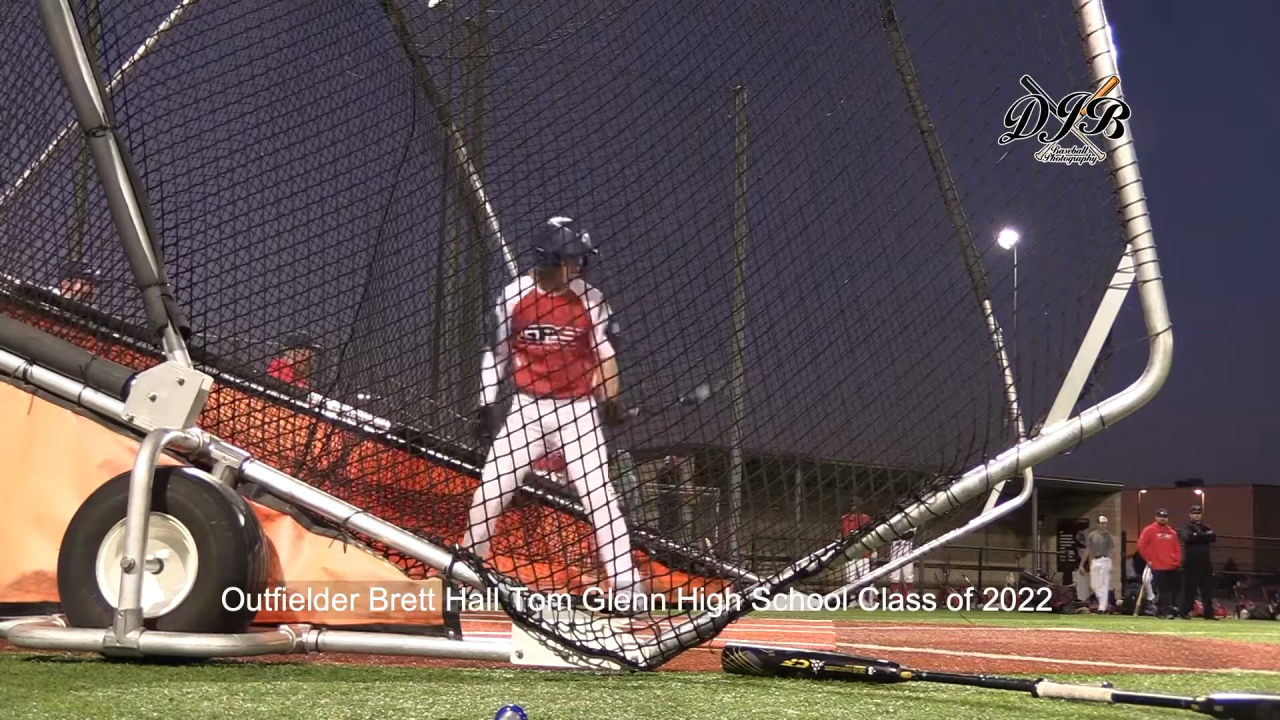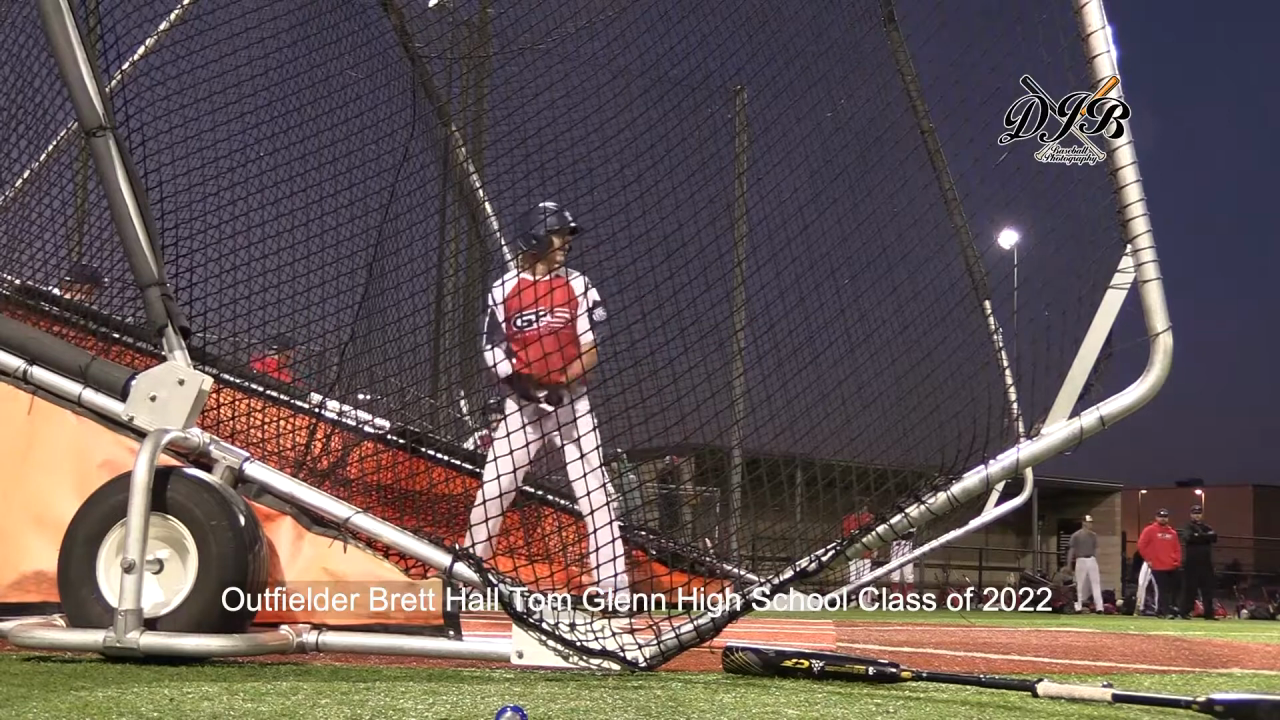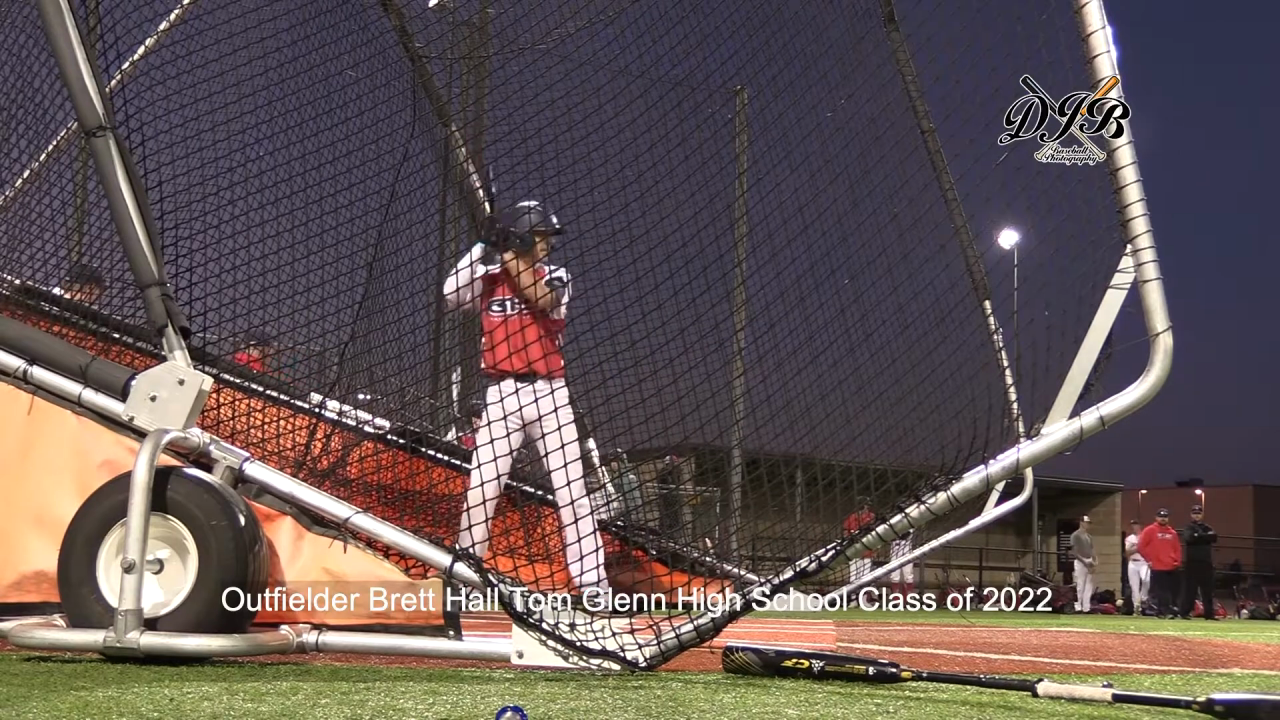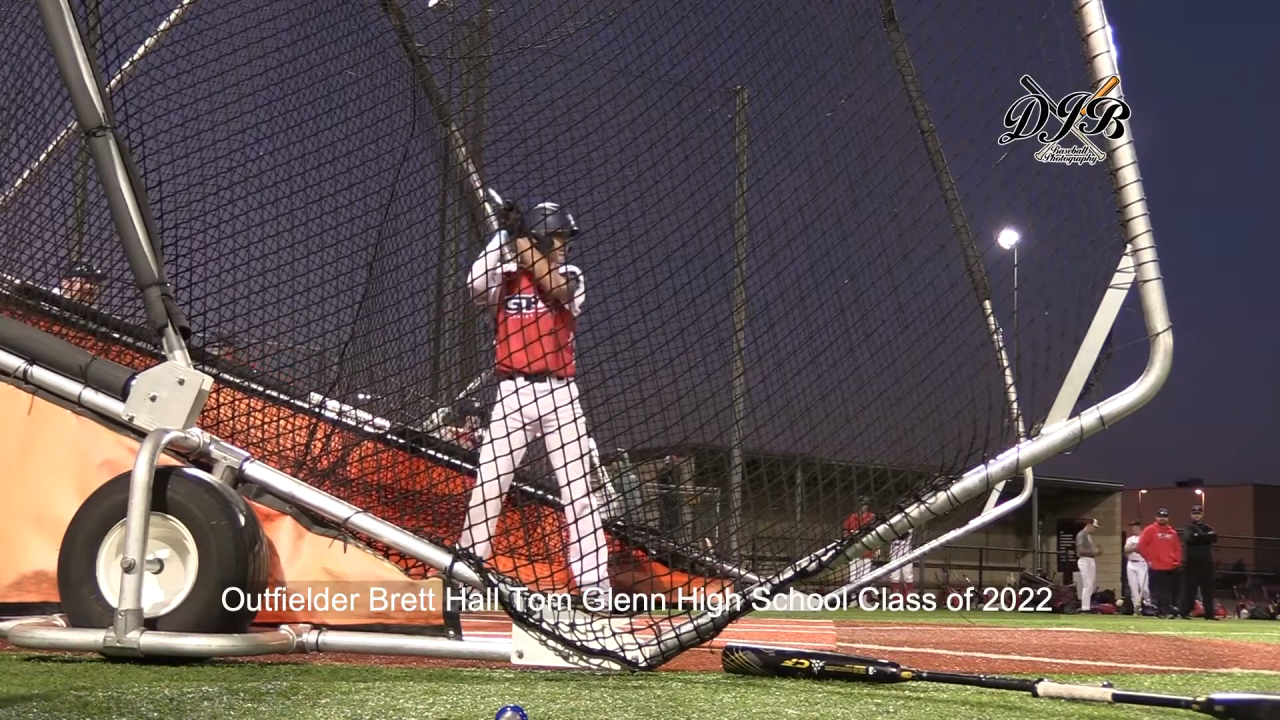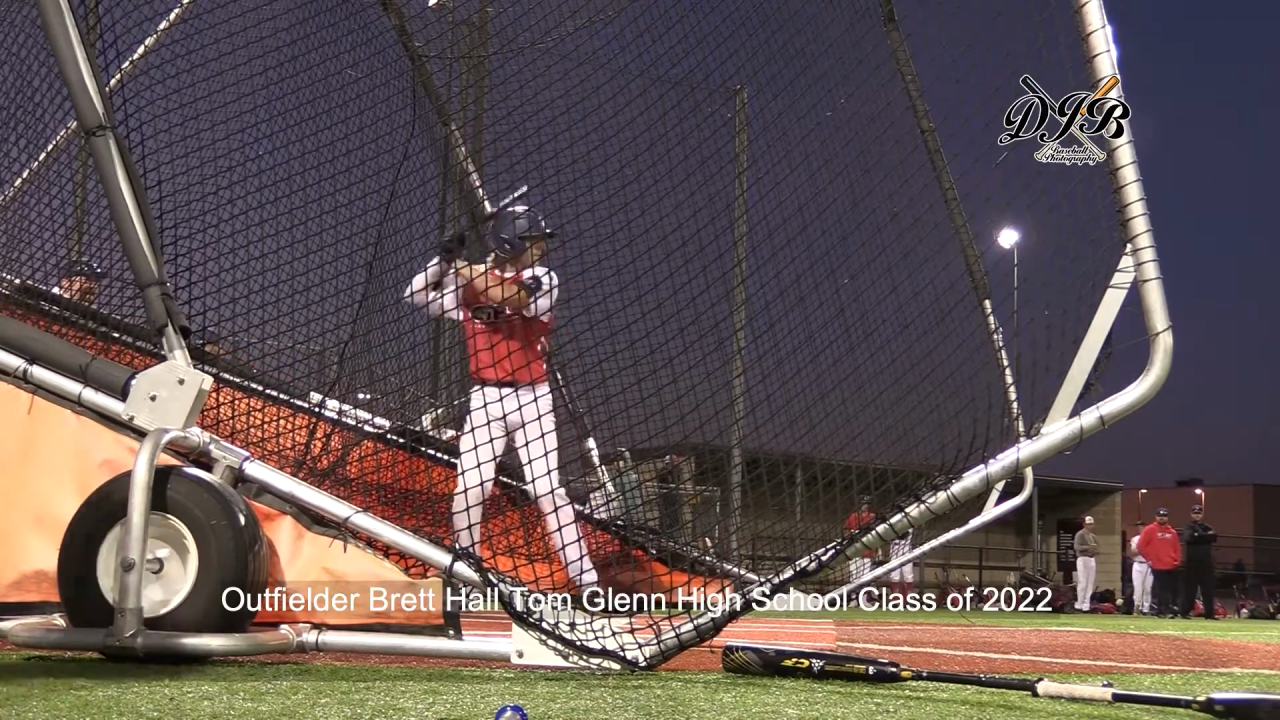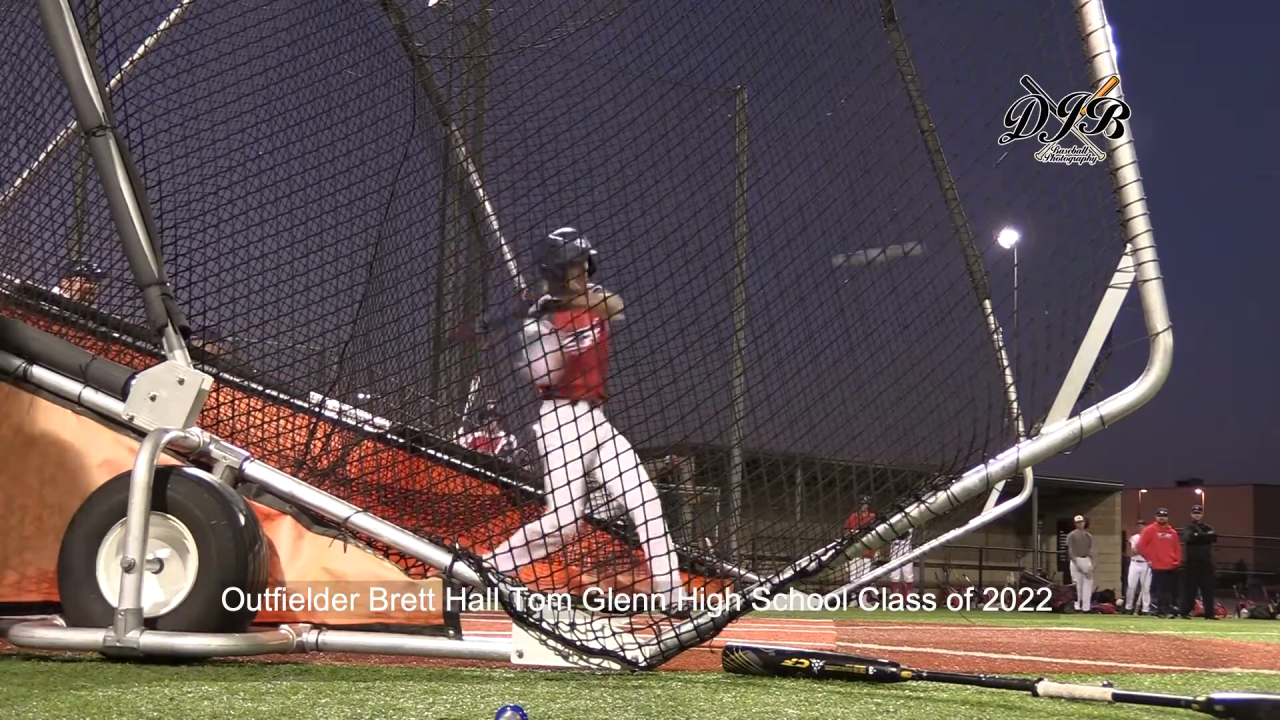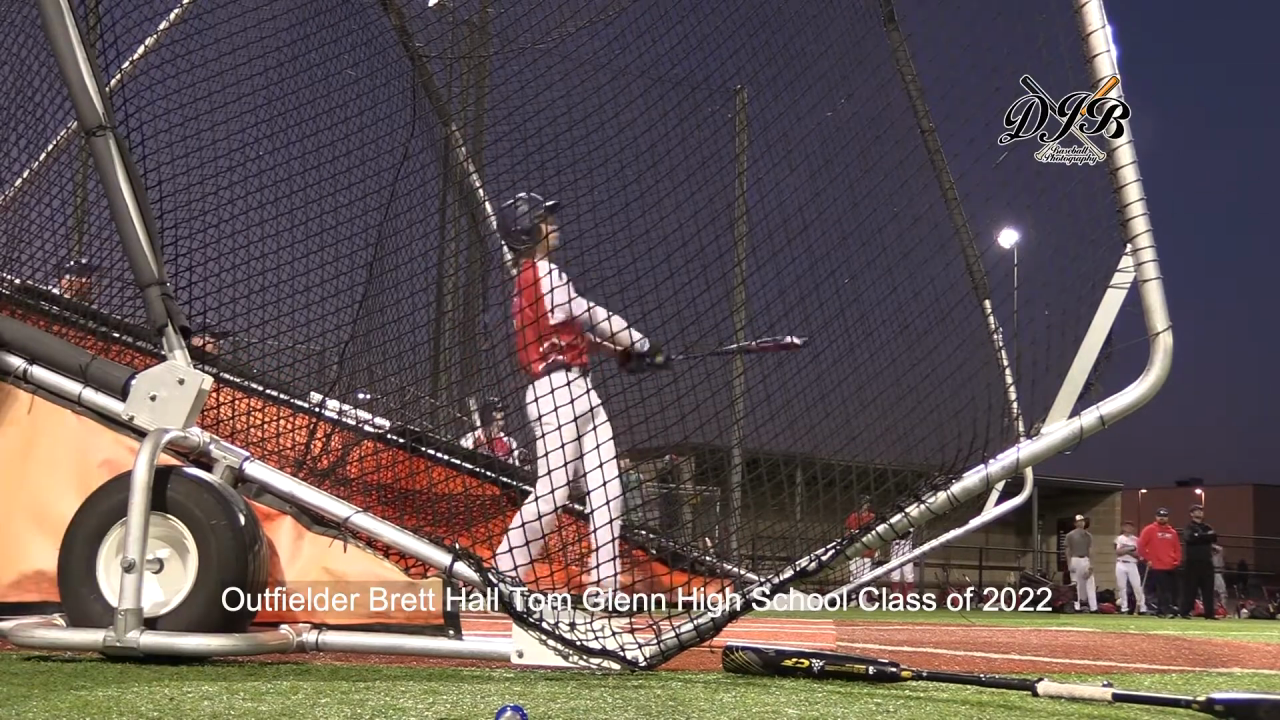
dt=0.7s
person 1, frame 1
left shoulder: (589, 300)
right shoulder: (514, 296)
left elbow: (605, 356)
right elbow: (496, 352)
left wrist: (611, 402)
right wrist: (488, 403)
left hip: (578, 410)
right hip: (528, 407)
left knee: (599, 496)
right knee: (491, 489)
left ankle: (627, 585)
person 1, frame 2
left shoulder: (578, 286)
right shoulder: (506, 288)
left elbow: (589, 347)
right elbow: (494, 351)
left wrist: (568, 379)
right wrist: (514, 377)
left hip: (571, 401)
right hip: (522, 403)
left knee: (594, 490)
right knee: (493, 489)
left ankle: (614, 585)
person 1, frame 3
left shoulder: (555, 276)
right shoulder: (487, 277)
left elbow: (541, 299)
right elbow: (451, 294)
left wrist: (506, 253)
right wrist: (483, 246)
left hip: (549, 393)
right hip: (502, 394)
left knee: (571, 488)
right knee: (481, 487)
left ankle: (592, 581)
person 1, frame 4
left shoulder: (571, 276)
right shoulder: (505, 277)
left elbow: (555, 288)
right elbow: (477, 284)
left wrist: (522, 239)
right wrist: (503, 235)
left hip: (559, 394)
right hip: (512, 394)
left knee: (578, 489)
right knee: (488, 486)
left ankle: (594, 581)
person 1, frame 5
left shoulder: (544, 279)
right shoulder: (468, 281)
left elbow: (506, 297)
right elbow: (418, 296)
left wrist: (461, 266)
right wrist: (445, 259)
left hip: (532, 398)
right hip: (486, 400)
left knee: (545, 486)
right knee: (470, 489)
left ankle: (585, 577)
person 1, frame 6
left shoulder: (594, 294)
right shoulder: (538, 316)
left elbow: (613, 306)
right elbow: (539, 373)
left wrist: (581, 301)
right wrist: (545, 322)
left hip: (593, 416)
right hip: (562, 418)
left knee: (643, 498)
right knee: (564, 518)
left ankle: (667, 590)
right ankle: (493, 569)
person 1, frame 7
left shoulder: (534, 275)
right shoulder: (544, 273)
right elbow: (590, 316)
left wrist: (621, 350)
right wrist: (643, 346)
left hip: (580, 387)
right hip: (556, 391)
left knee: (607, 488)
right knee: (552, 493)
left ankle: (604, 584)
right ankle: (503, 574)
